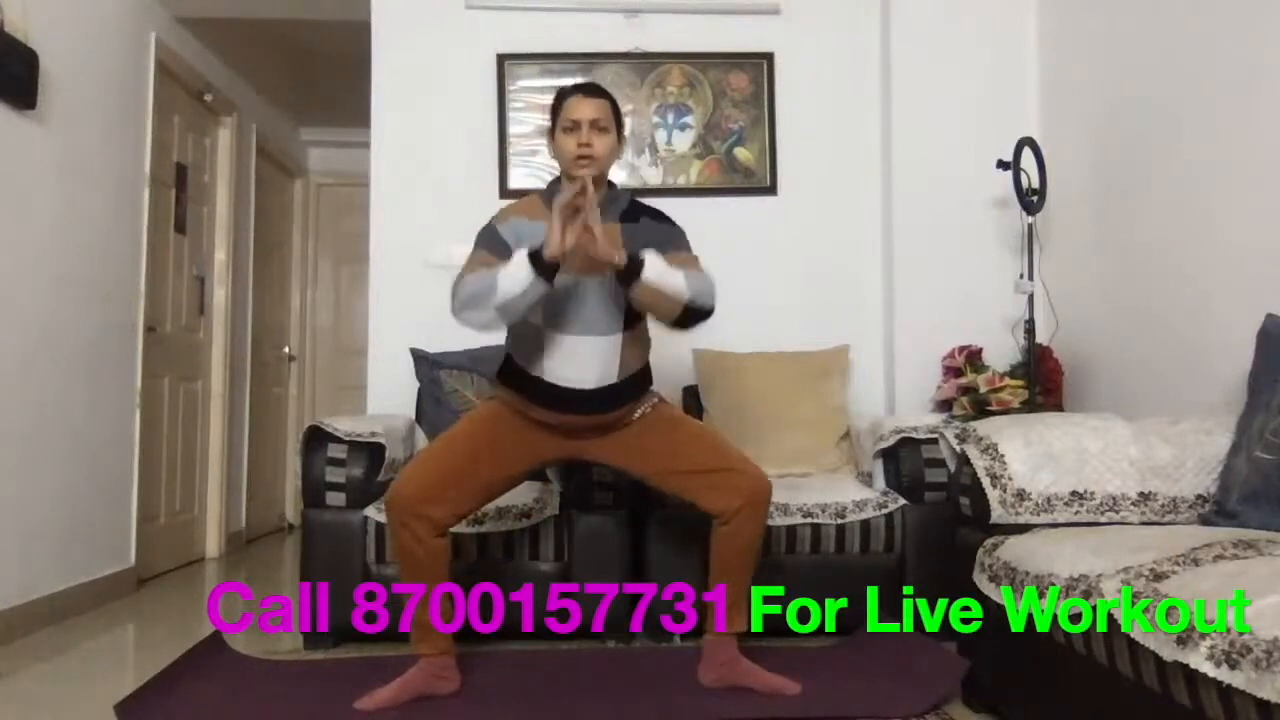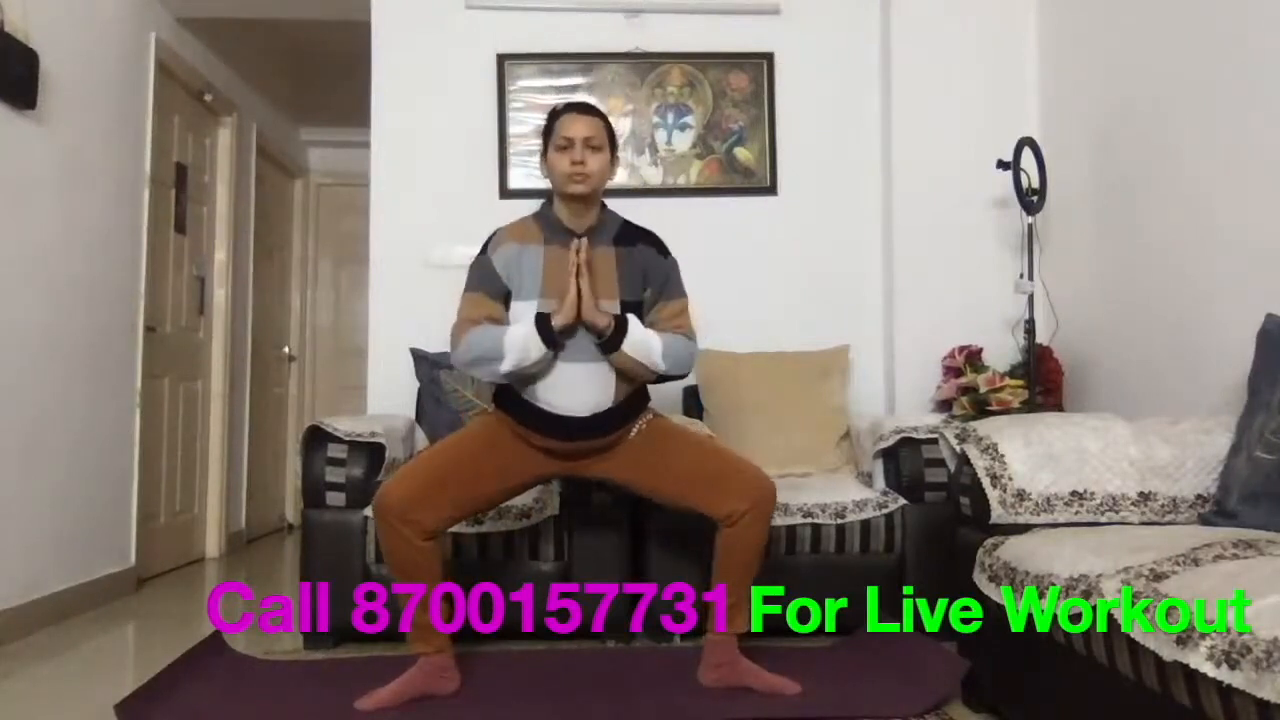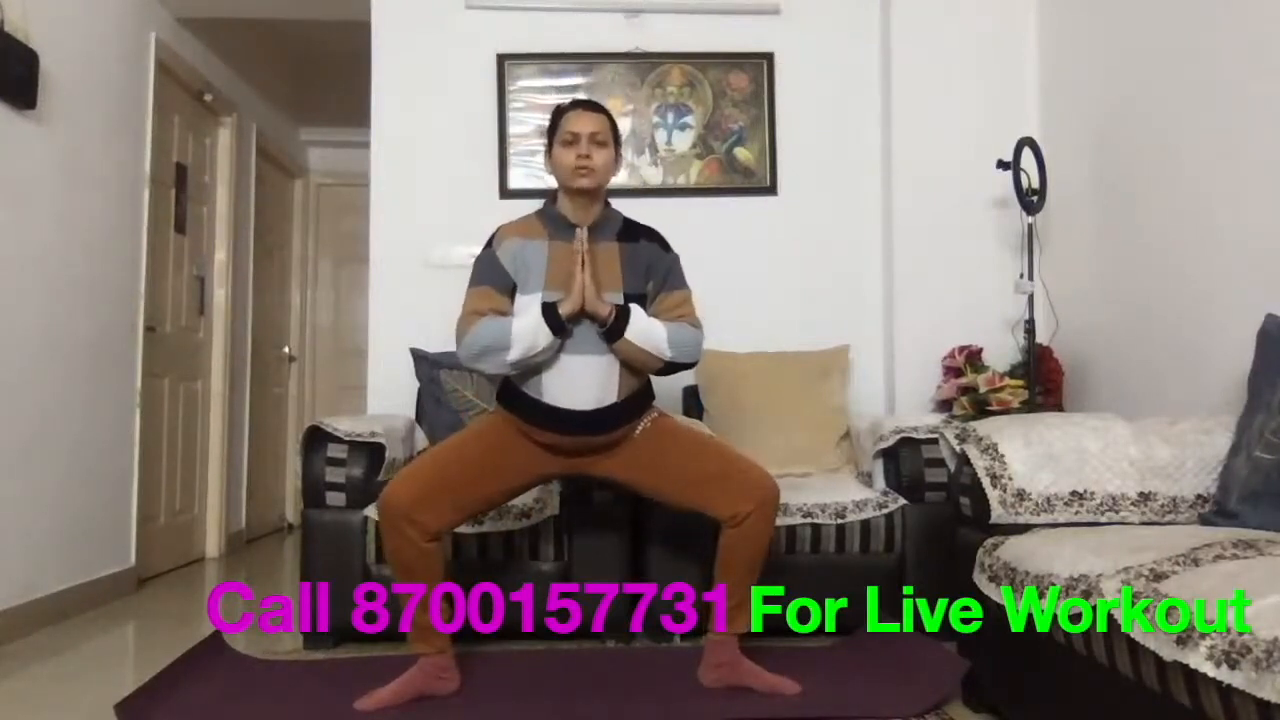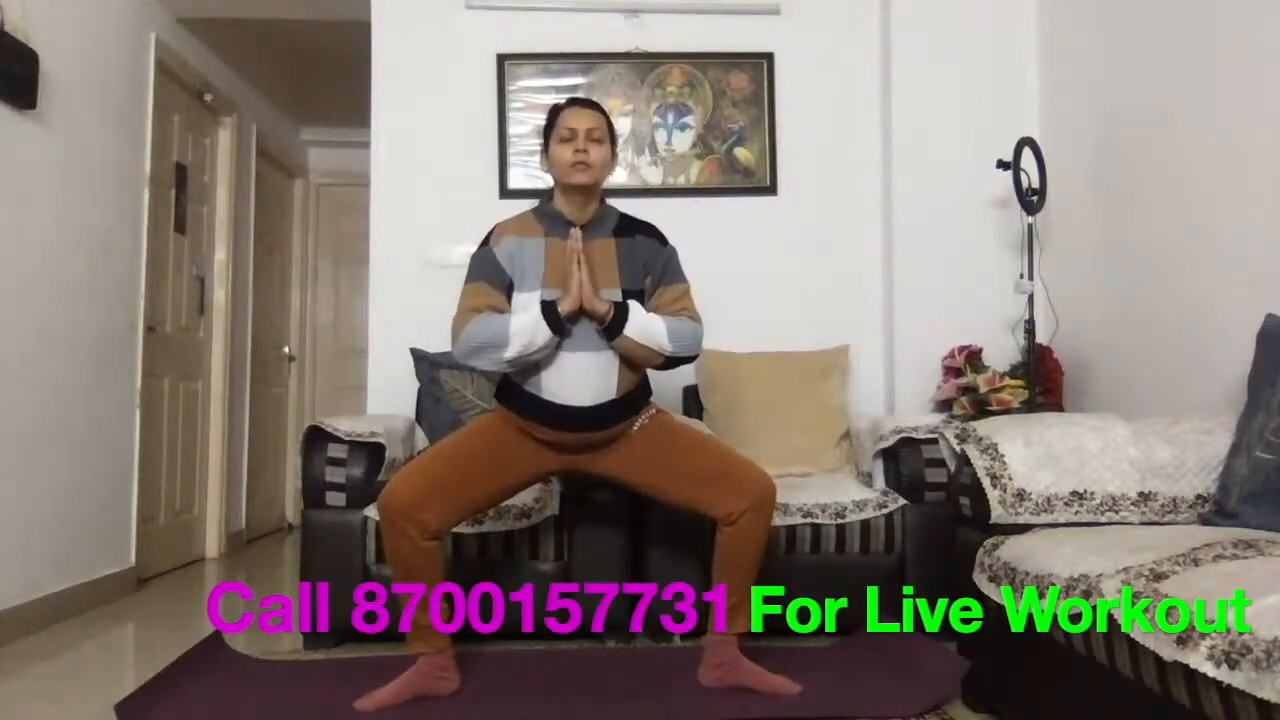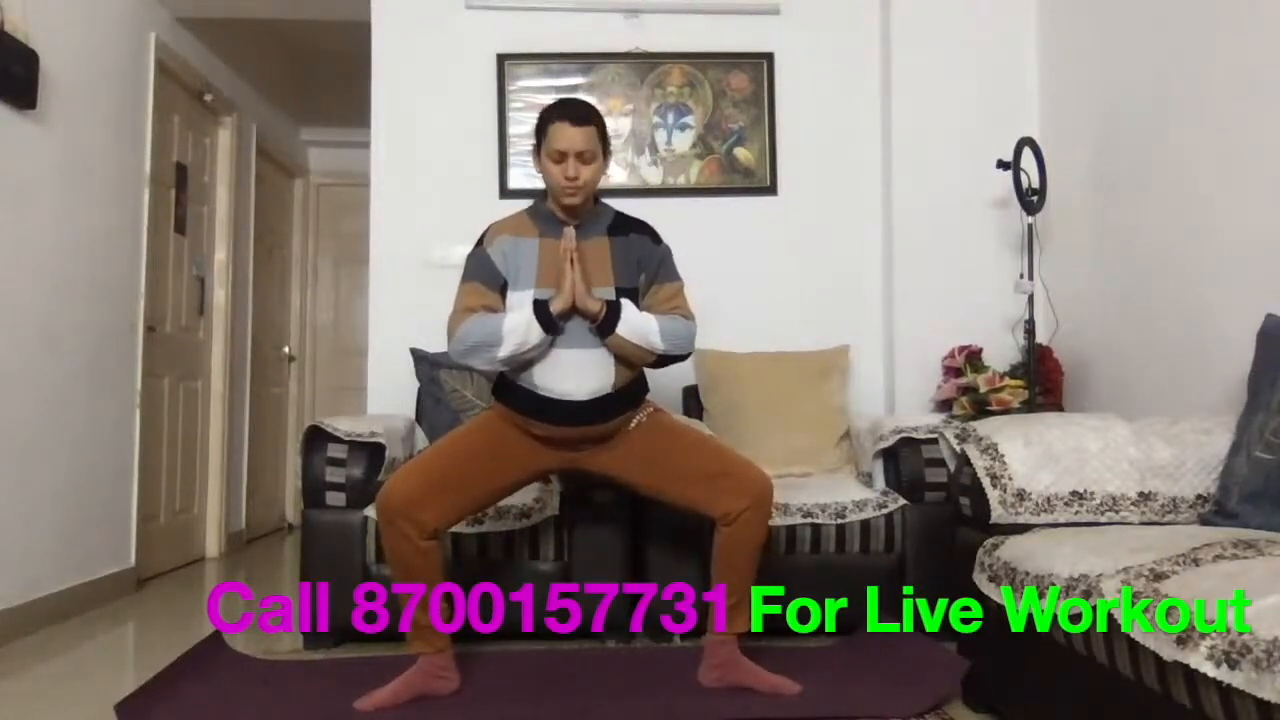
dt=1s
person 1, frame 1
left shoulder: (650, 225)
right shoulder: (515, 222)
left elbow: (697, 302)
right elbow: (468, 303)
left wrist: (617, 258)
right wrist: (548, 255)
left hip: (627, 411)
right hip: (525, 409)
left knee: (748, 491)
right knee: (410, 500)
left ankle: (722, 653)
right ankle: (433, 662)
person 1, frame 2
left shoulder: (645, 251)
right shoulder: (506, 247)
left elbow: (679, 357)
right elbow: (468, 351)
left wrist: (604, 322)
right wrist: (554, 320)
left hip: (623, 429)
right hip: (520, 428)
left knee: (751, 494)
right knee: (398, 505)
left ankle: (723, 654)
right ankle: (433, 662)
person 1, frame 3
left shoulder: (647, 247)
right shoulder: (512, 243)
left elbow: (686, 347)
right elbow: (474, 345)
left wrist: (610, 313)
right wrist: (560, 310)
left hip: (628, 428)
right hip: (525, 427)
left knee: (755, 495)
right knee: (402, 505)
left ankle: (723, 654)
right ankle: (434, 662)
person 1, frame 4
left shoulder: (645, 243)
right shoulder: (507, 240)
left elbow: (686, 340)
right elbow: (470, 342)
left wrist: (608, 310)
right wrist: (558, 308)
left hip: (626, 425)
right hip: (523, 425)
left knee: (751, 493)
right knee: (403, 505)
left ankle: (723, 654)
right ankle: (433, 662)
person 1, frame 5
left shoulder: (638, 241)
right shoulder: (501, 240)
left elbow: (679, 339)
right elbow: (466, 342)
left wrist: (600, 308)
right wrist: (550, 307)
left hip: (623, 422)
right hip: (520, 424)
left knee: (749, 492)
right knee: (401, 504)
left ankle: (723, 653)
right ankle: (433, 661)
